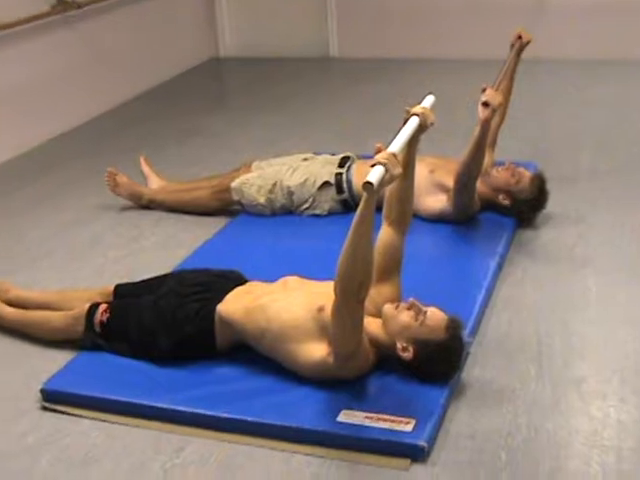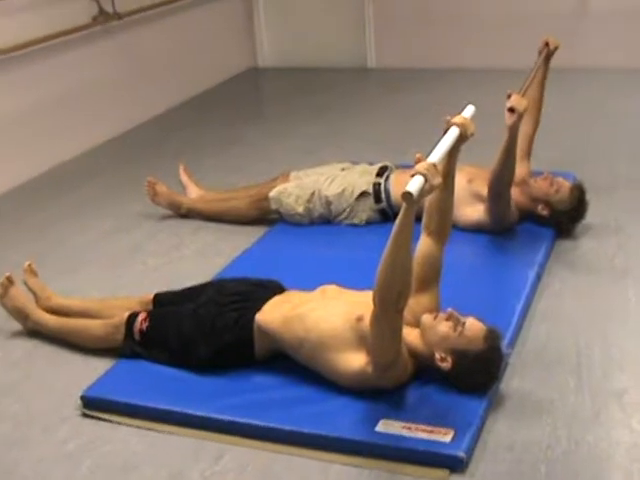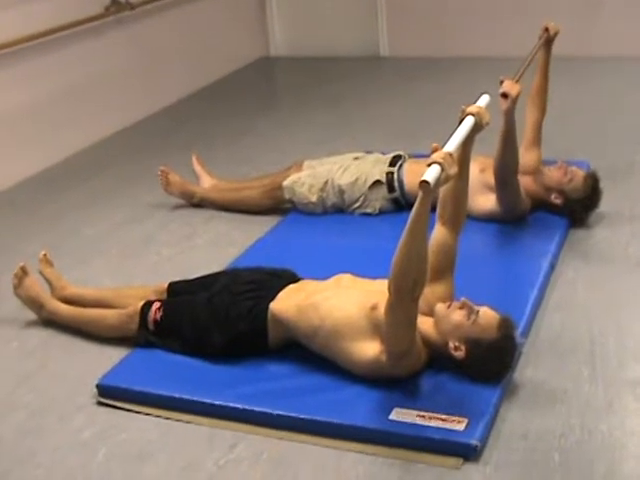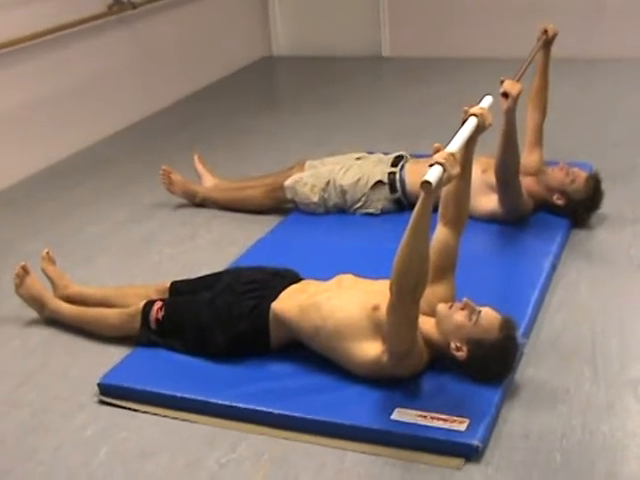
dt=0.5s
person 1, frame 1
left shoulder: (352, 356)
right shoulder: (382, 306)
left elbow: (348, 292)
right elbow: (395, 229)
left wrist: (370, 196)
right wrist: (412, 144)
left hip: (204, 324)
right hip: (233, 284)
left knee: (91, 320)
right knee: (107, 296)
person 1, frame 2
left shoulder: (391, 367)
right shoulder: (419, 318)
left elbow: (384, 303)
right elbow: (435, 238)
left wrist: (409, 205)
right wrist: (452, 156)
left hip: (242, 333)
right hip: (270, 293)
left knee: (126, 329)
right knee: (146, 303)
right ankle: (53, 302)
person 1, frame 3
left shoulder: (404, 355)
right shoulder: (435, 307)
left elbow: (402, 291)
right elbow: (449, 229)
left wrist: (426, 194)
right wrist: (466, 143)
left hip: (256, 322)
right hip: (284, 283)
left knee: (140, 318)
right knee: (163, 292)
left ankle: (50, 307)
right ankle: (67, 292)
person 1, frame 4
left shoulder: (406, 355)
right shoulder: (437, 306)
left elbow: (402, 292)
right elbow: (451, 227)
left wrist: (427, 194)
right wrist: (469, 146)
left hip: (258, 320)
right hip: (288, 282)
left knee: (142, 317)
right knee: (165, 291)
left ankle: (53, 306)
right ankle: (70, 291)
person 2, frame 1
left shoulder: (464, 205)
right shoulder: (484, 171)
left elbow: (461, 180)
right elbow: (495, 115)
left wrist: (483, 125)
right wrist: (515, 56)
left hip: (333, 188)
right hip: (340, 164)
left knee: (231, 192)
right knee: (245, 171)
left ankle: (146, 196)
right ankle: (163, 187)
person 2, frame 2
left shoulder: (501, 215)
right shoulder: (520, 180)
left elbow: (495, 186)
right elbow: (529, 126)
left wrist: (509, 129)
right wrist: (545, 63)
left hip: (371, 198)
right hip: (379, 174)
left knee: (269, 201)
right knee: (282, 182)
left ankle: (183, 204)
right ankle: (200, 195)
person 2, frame 3
left shoulder: (514, 205)
right shoulder: (532, 169)
left elbow: (502, 176)
right elbow: (537, 113)
left wrist: (507, 114)
right wrist: (547, 51)
left hip: (384, 188)
right hip: (391, 163)
left knee: (282, 192)
right knee: (296, 170)
left ankle: (196, 194)
right ankle: (214, 185)
person 2, frame 4
left shoulder: (517, 204)
right shoulder: (533, 170)
left elbow: (503, 177)
right elbow: (537, 116)
left wrist: (507, 113)
right wrist: (545, 52)
left hip: (386, 187)
right hip: (394, 162)
left knee: (284, 190)
right knee: (300, 170)
left ankle: (200, 194)
right ankle: (214, 184)
